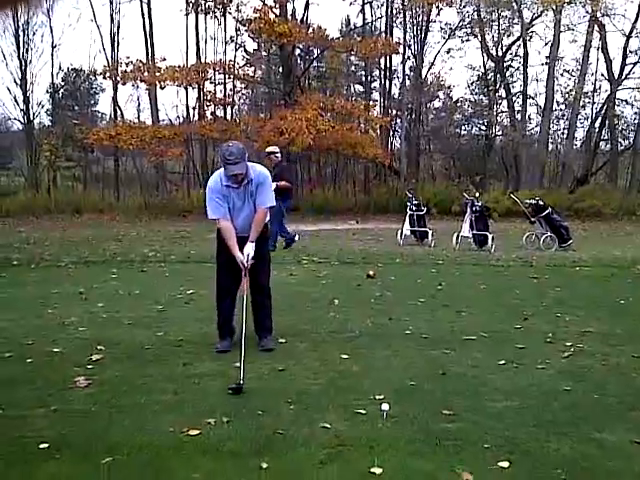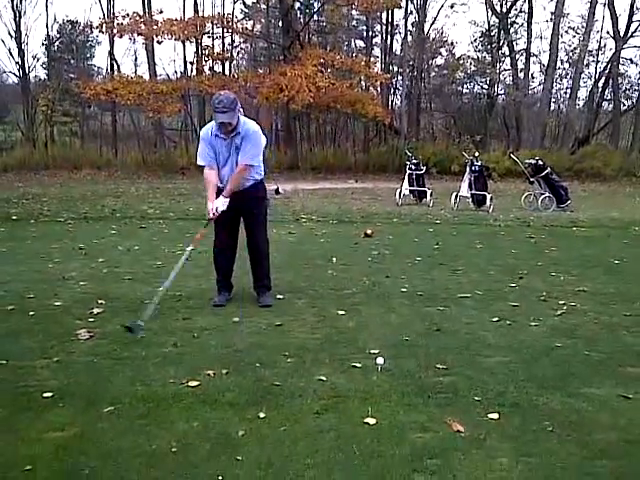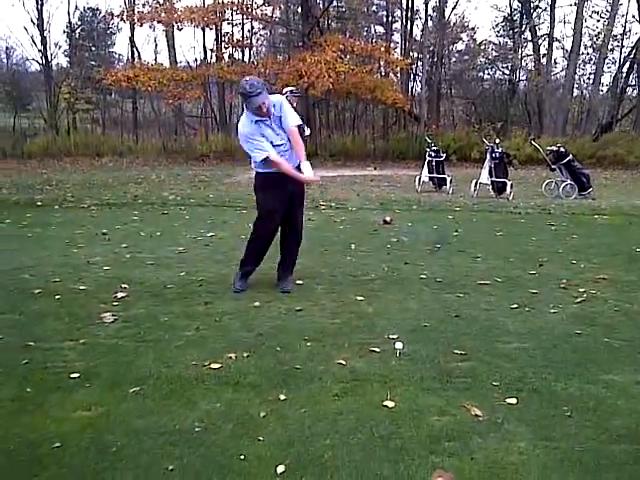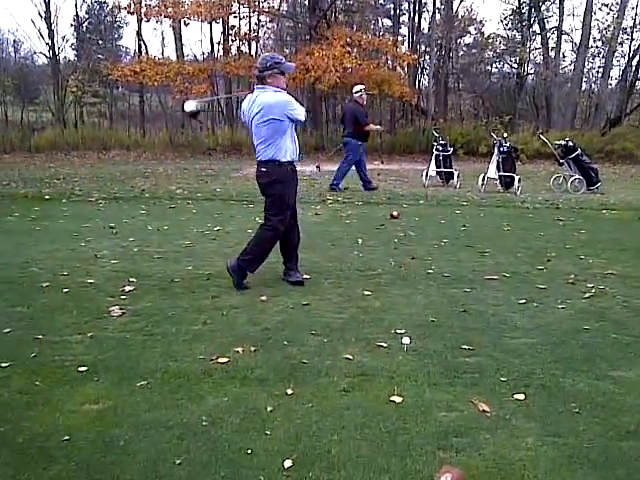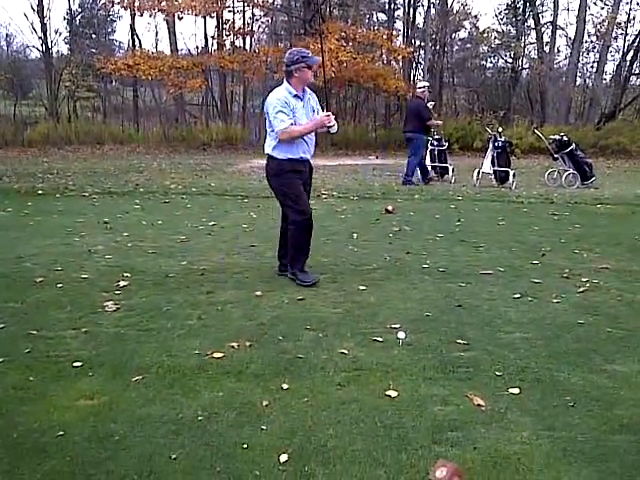
dt=1s
person 1, frame 1
left shoulder: (261, 174)
right shoulder: (215, 183)
left elbow: (262, 210)
right elbow: (223, 221)
left wrist: (251, 243)
right wrist: (236, 252)
left hip: (258, 235)
right hip: (228, 237)
left knee: (260, 285)
right knee: (226, 287)
left ankle: (264, 333)
right ankle: (225, 334)
person 1, frame 2
left shoulder: (252, 132)
right shoulder: (207, 132)
left elbow: (242, 169)
right elbow: (210, 169)
left wrist: (225, 197)
right wrist: (212, 200)
left hip: (252, 192)
right hip: (223, 193)
left knee: (258, 243)
right knee: (223, 244)
left ankle: (263, 289)
right ankle: (223, 289)
person 1, frame 3
left shoulder: (278, 103)
right shoulder: (246, 127)
left elbow: (294, 134)
right elbow: (270, 158)
left wrist: (304, 163)
right wrist: (298, 176)
left hip: (294, 174)
right hip: (269, 181)
left knee: (293, 229)
right knee: (264, 229)
left ankle: (284, 275)
right ankle: (243, 273)
person 1, frame 4
left shoulder: (251, 100)
right shoulder: (281, 100)
left elbow: (244, 118)
right elbow: (302, 115)
left hip: (272, 168)
right hip: (278, 171)
left knee: (289, 220)
right knee: (275, 223)
left ankle: (291, 268)
right ankle: (241, 265)
person 1, frame 5
left shoulder: (310, 96)
right shoulder: (278, 97)
left elbow: (314, 127)
right elbow: (284, 134)
left wrist: (326, 124)
right wrist: (314, 124)
left hip: (303, 165)
right hip: (282, 167)
left knee: (293, 216)
right knee: (302, 215)
left ankle: (287, 263)
right ankle: (298, 268)
